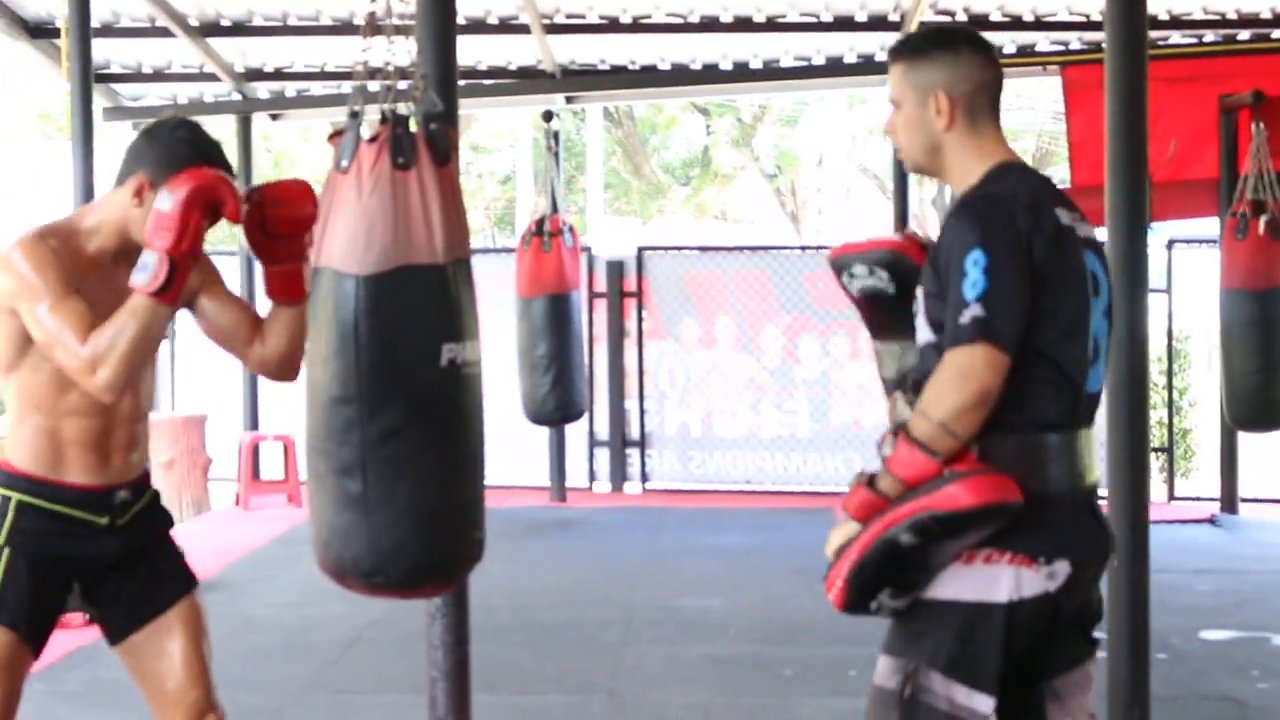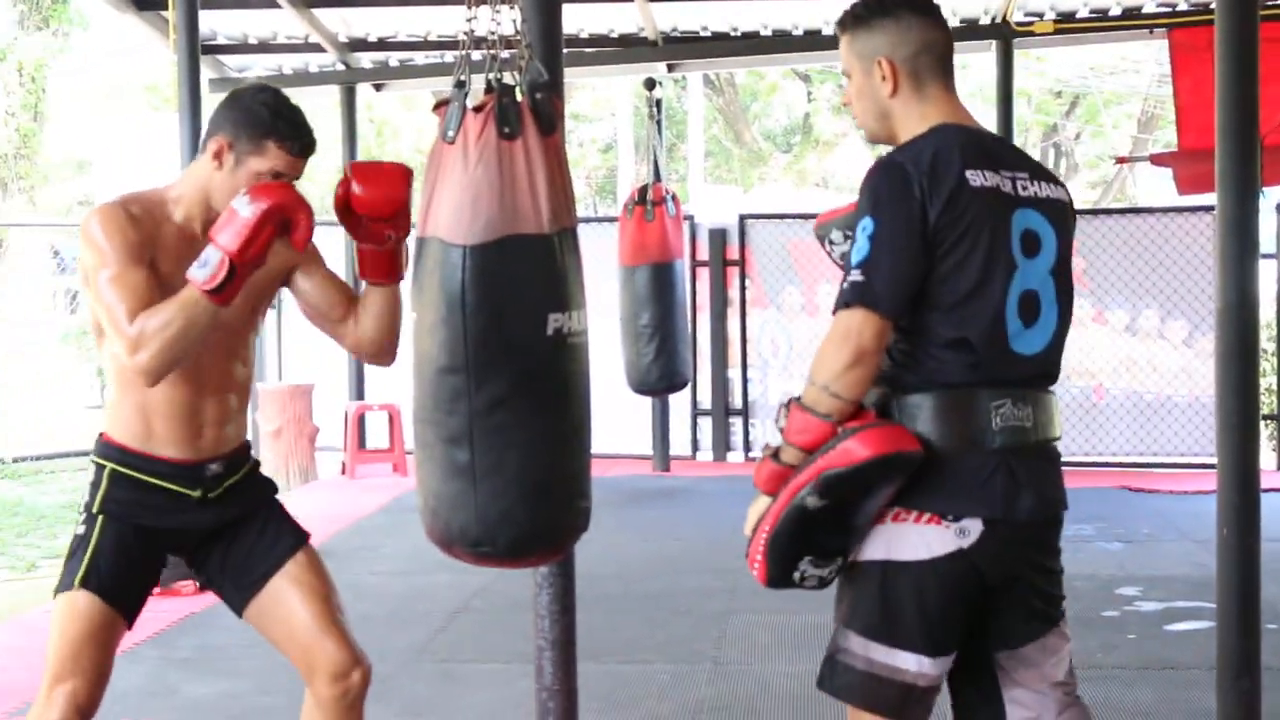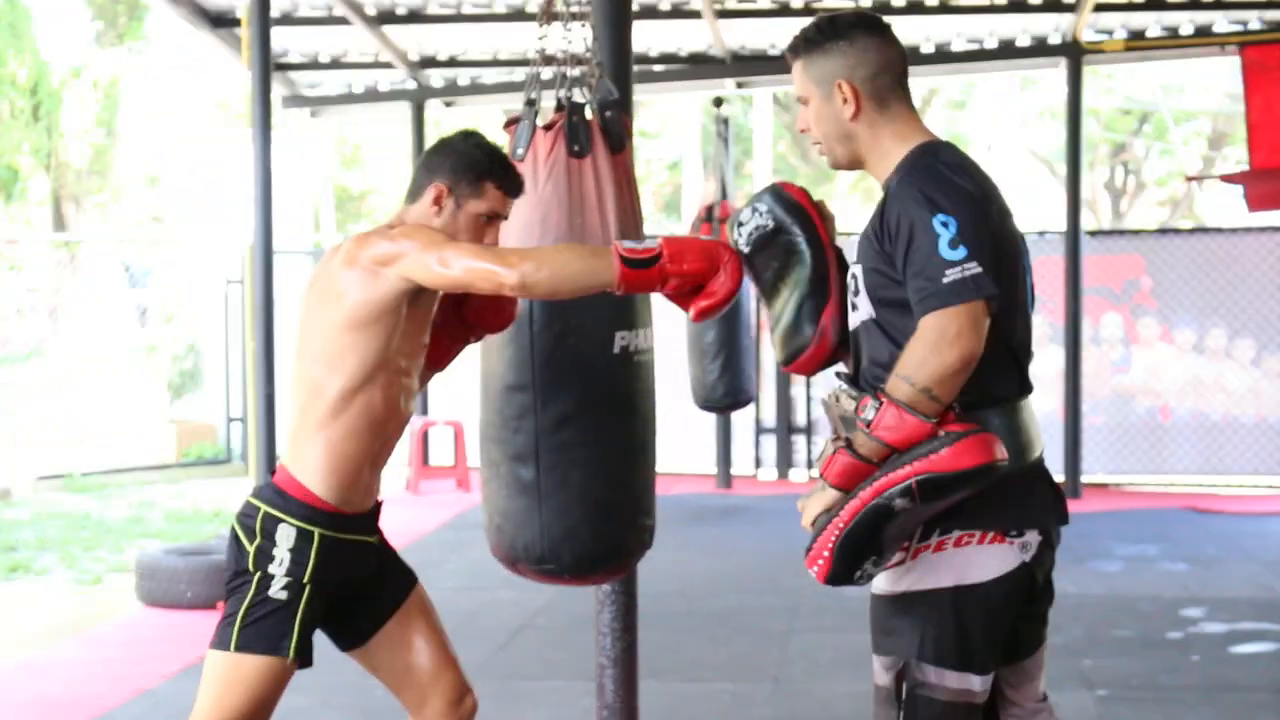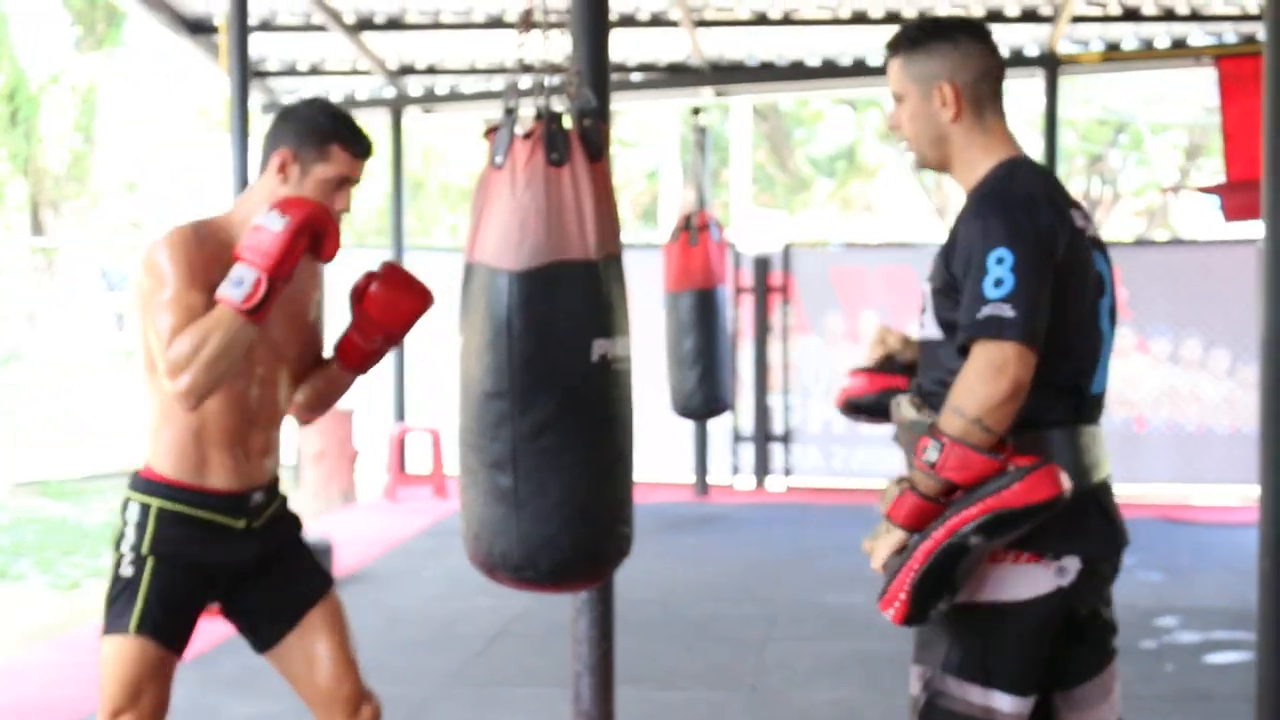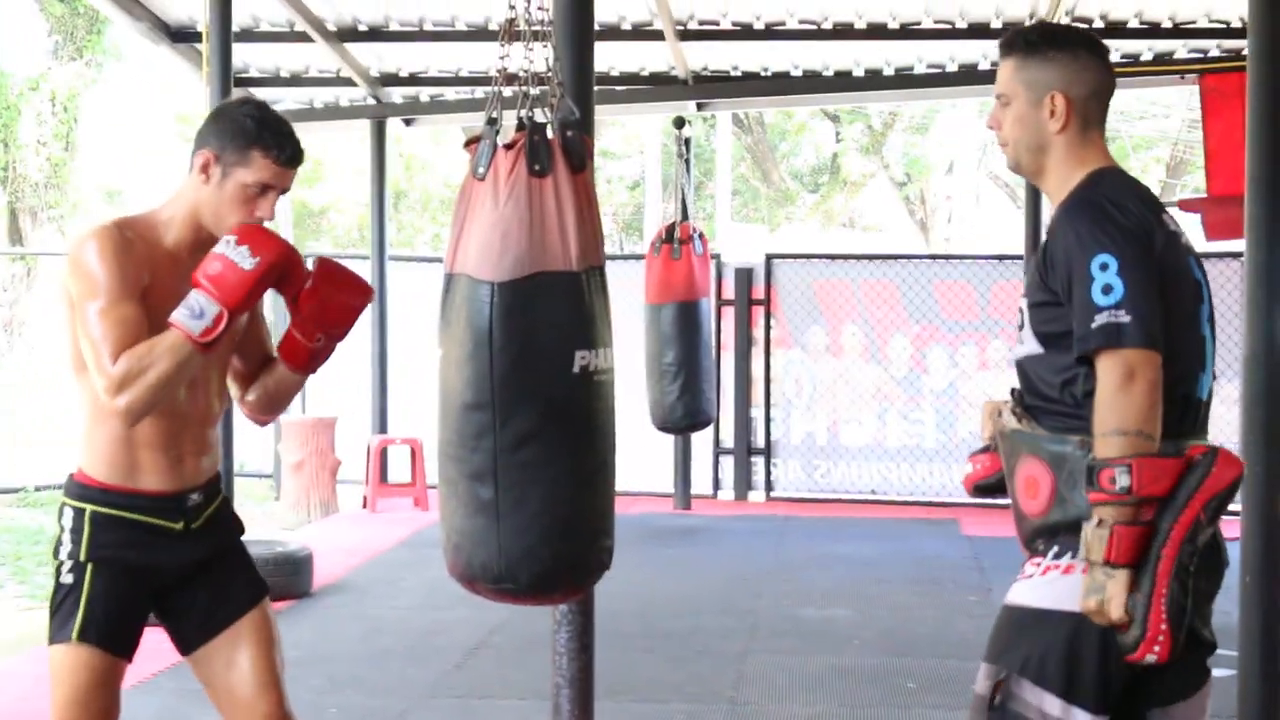
dt=0.4s
person 1, frame 1
left shoulder: (989, 215)
right shoulder: (1050, 211)
left elbow: (974, 377)
left wrist: (873, 503)
left hip: (998, 528)
right hip: (1055, 517)
person 1, frame 2
left shoulder: (902, 178)
right shoulder: (1042, 183)
left elbow: (857, 342)
left wrist: (783, 473)
left hip: (934, 486)
right hip: (1025, 477)
person 1, frame 3
left shoulder: (928, 187)
right shoulder: (915, 194)
left elbow: (955, 338)
right elbow: (862, 340)
left hip: (958, 508)
right hip: (1003, 501)
person 1, frame 4
left shoulder: (1001, 208)
right shoulder: (1046, 200)
left elbow: (999, 374)
left wrist: (910, 507)
right wrist: (920, 356)
left hip: (1013, 528)
right hip: (1066, 519)
person 1, frame 5
left shoulder: (1091, 218)
right shoulder: (1134, 211)
left elbow: (1130, 375)
left wrist: (1110, 550)
right wrist: (1024, 414)
left hip: (1114, 540)
right hip: (1168, 537)
person 2, frame 1
left shoulder: (183, 263)
left elbow: (277, 360)
right elbow: (105, 376)
left wrist: (284, 261)
right wrist: (164, 259)
left hip: (131, 515)
person 2, frame 2
left shoulder: (278, 242)
right shoulder: (118, 225)
left elbow: (375, 346)
right elbow: (144, 358)
left wrist: (381, 245)
right wrist: (229, 257)
left hip: (232, 487)
right hip: (133, 489)
person 2, frame 3
left shoulder: (384, 271)
right shoulder: (390, 250)
right elbow: (517, 275)
left wrist: (446, 337)
right wrist: (662, 265)
left hip: (346, 536)
right hip: (297, 537)
person 2, frame 4
left shoulder: (302, 271)
right shoulder: (183, 250)
right elbow: (183, 384)
left wrist: (367, 339)
right wrist: (257, 274)
left hip: (261, 520)
right hip: (173, 521)
person 2, frame 5
left shoulder: (238, 265)
right shoulder: (108, 251)
left elbow: (257, 404)
right elbow: (124, 399)
left wrist: (311, 339)
right wrist: (216, 299)
left hip: (204, 521)
right hip: (109, 527)
